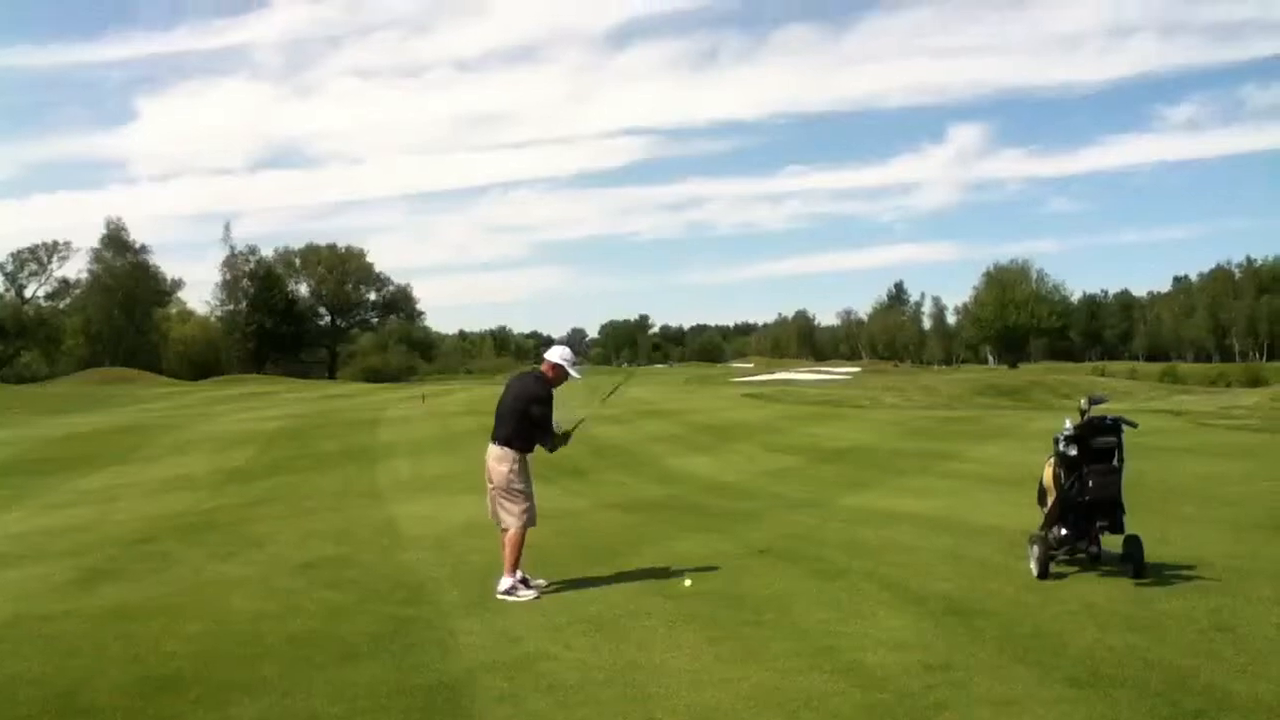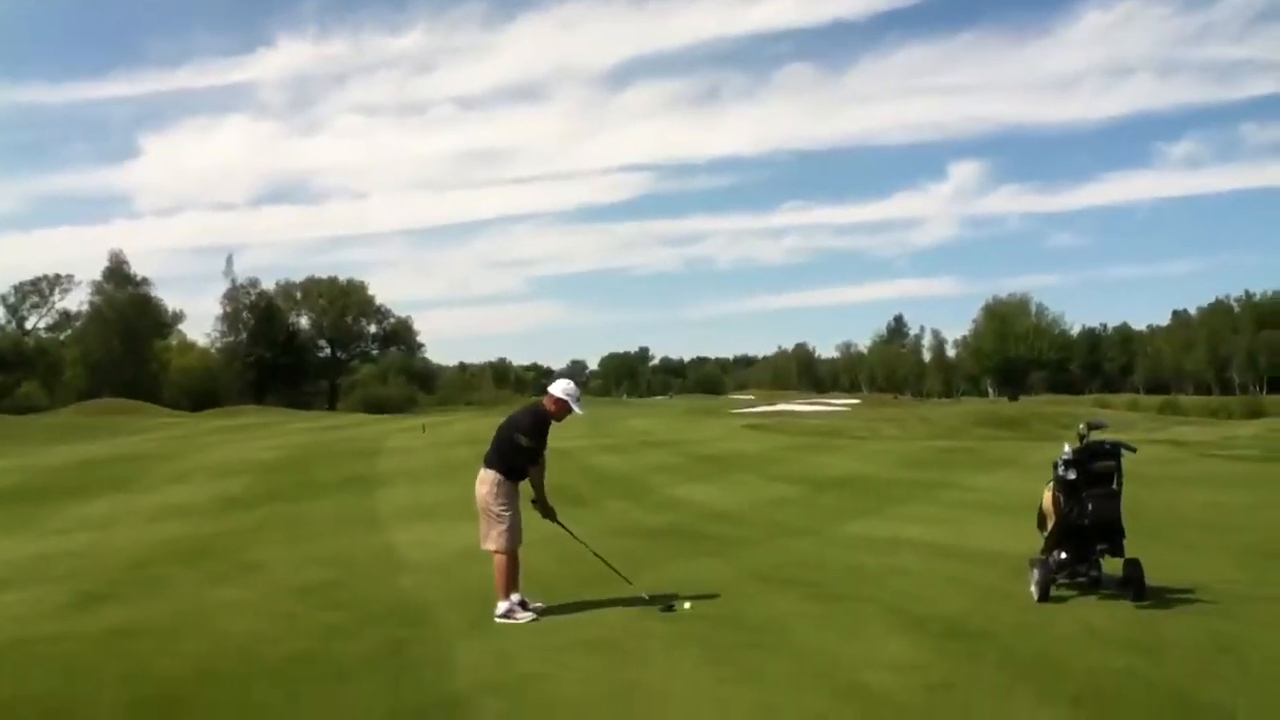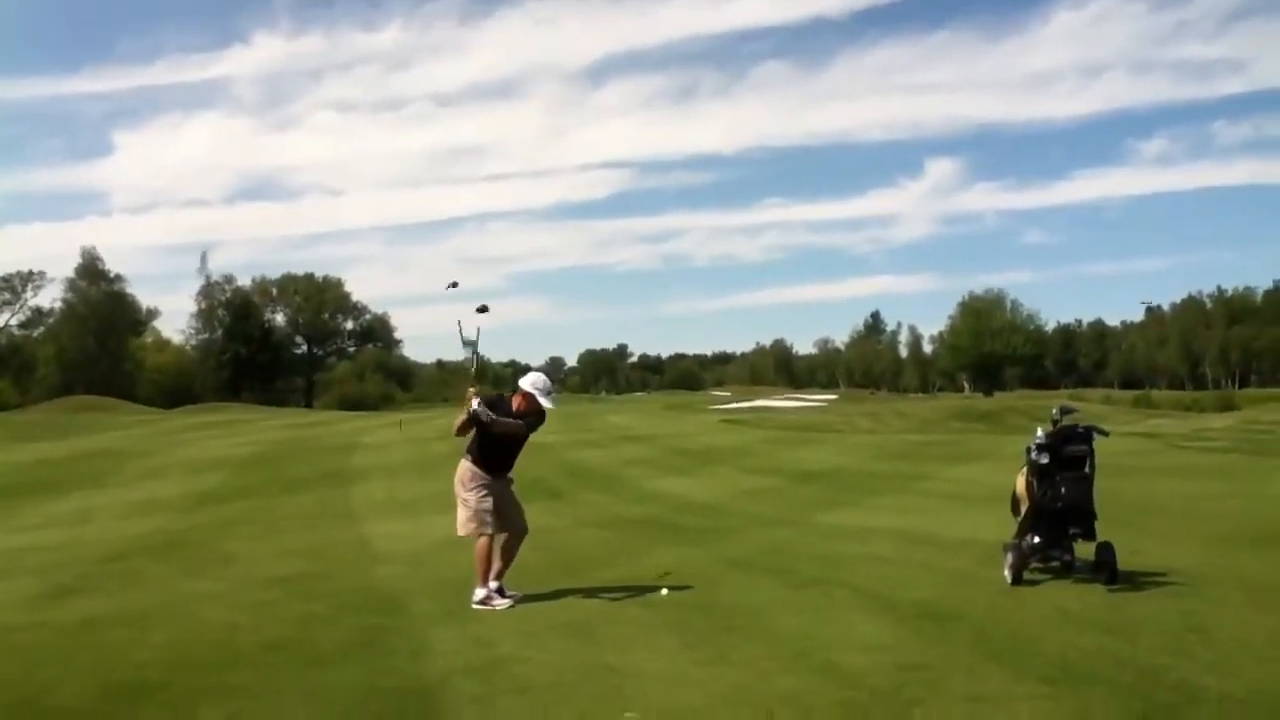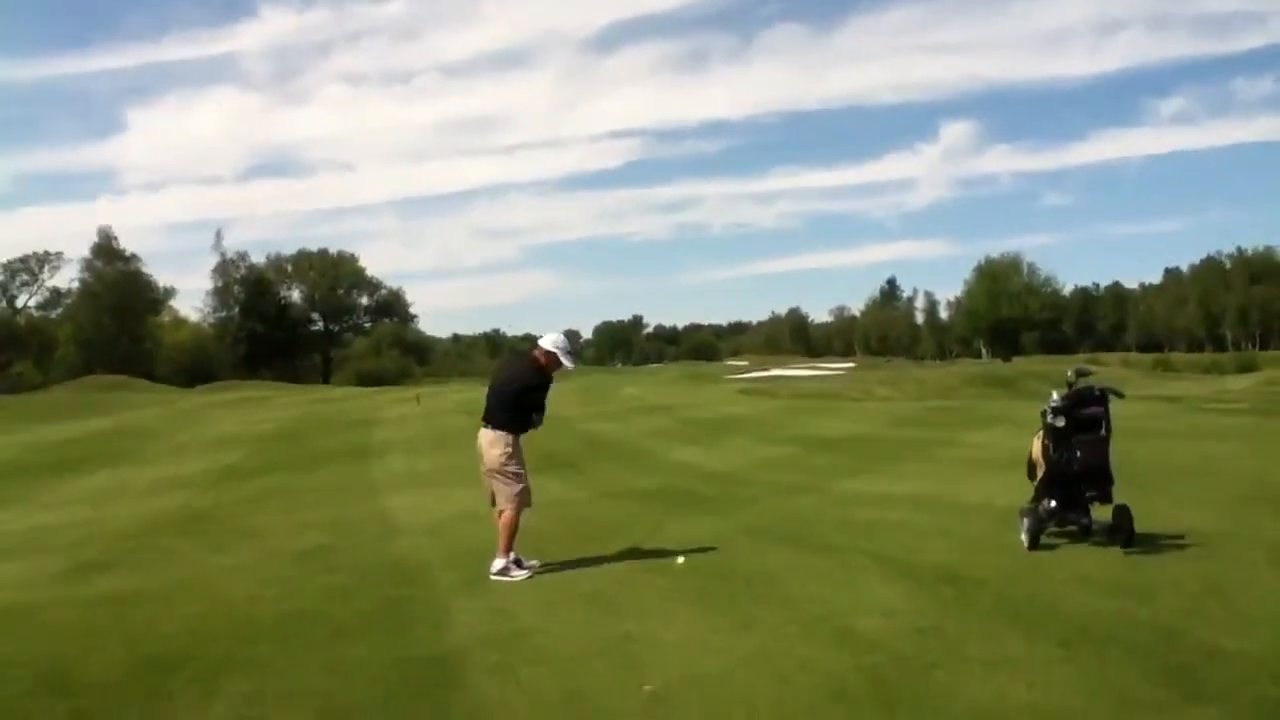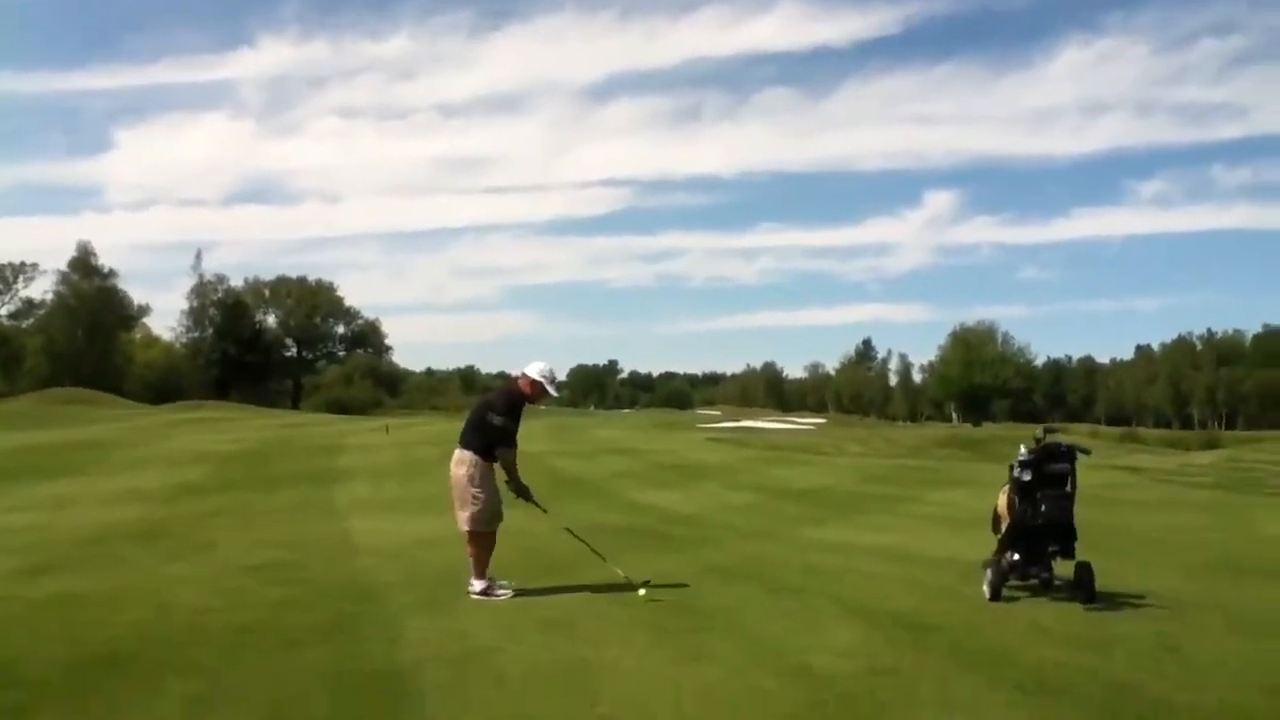
dt=1s
person 1, frame 1
left shoulder: (521, 380)
right shoulder: (540, 391)
right elbow: (545, 433)
left wrist: (553, 440)
right wrist: (560, 440)
left hip: (499, 452)
right hip: (510, 457)
left knee: (509, 519)
right knee: (518, 521)
left ankle: (515, 574)
right ankle: (507, 583)
person 1, frame 2
left shoulder: (540, 418)
right shoulder: (529, 421)
left elbow: (538, 460)
right elbow: (531, 466)
left wrist: (540, 498)
right wrist: (543, 502)
left hip: (506, 482)
right hip: (496, 482)
left knee: (512, 543)
right knee: (503, 545)
left ankle: (515, 597)
right ankle: (503, 606)
person 1, frame 3
left shoulder: (536, 416)
right shoulder: (491, 402)
left elbow: (516, 427)
right elbow: (458, 431)
left wrist: (489, 418)
right wrist: (470, 410)
left hip: (500, 477)
right hip: (474, 473)
left knee: (517, 530)
right knee: (485, 531)
left ankle: (495, 583)
right ankle: (481, 593)
person 1, frame 4
left shoulder: (513, 362)
right shoulder: (537, 377)
right elbow: (536, 418)
left wrist: (524, 419)
right wrist: (529, 421)
left hip: (488, 434)
right hip: (503, 439)
left knee: (504, 501)
right knee: (513, 502)
left ankle: (509, 555)
right ankle: (501, 563)
person 1, frame 5
left shoulder: (512, 399)
right shoulder: (505, 401)
left elbow: (507, 444)
right elbow: (501, 447)
left wrist: (514, 480)
right wrist: (516, 481)
left hip: (480, 462)
right hip: (471, 462)
left knee: (490, 521)
right knee: (478, 524)
left ankle: (482, 576)
right ankle: (479, 583)
